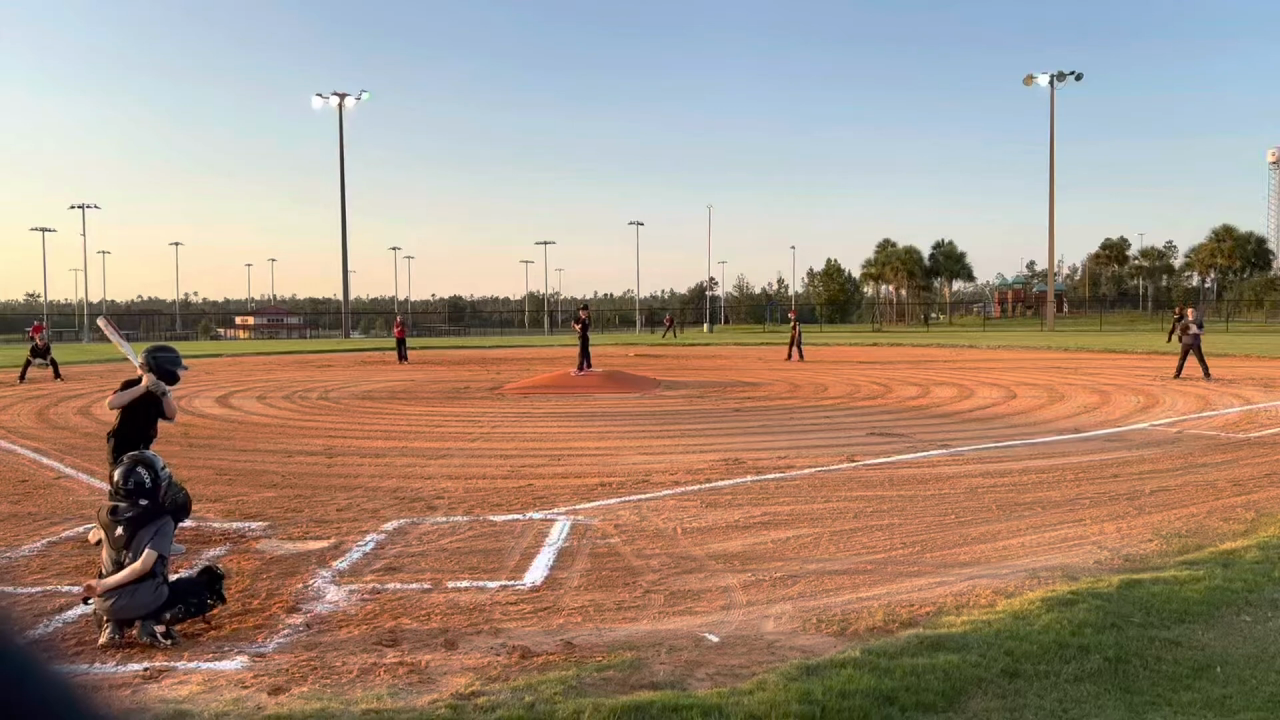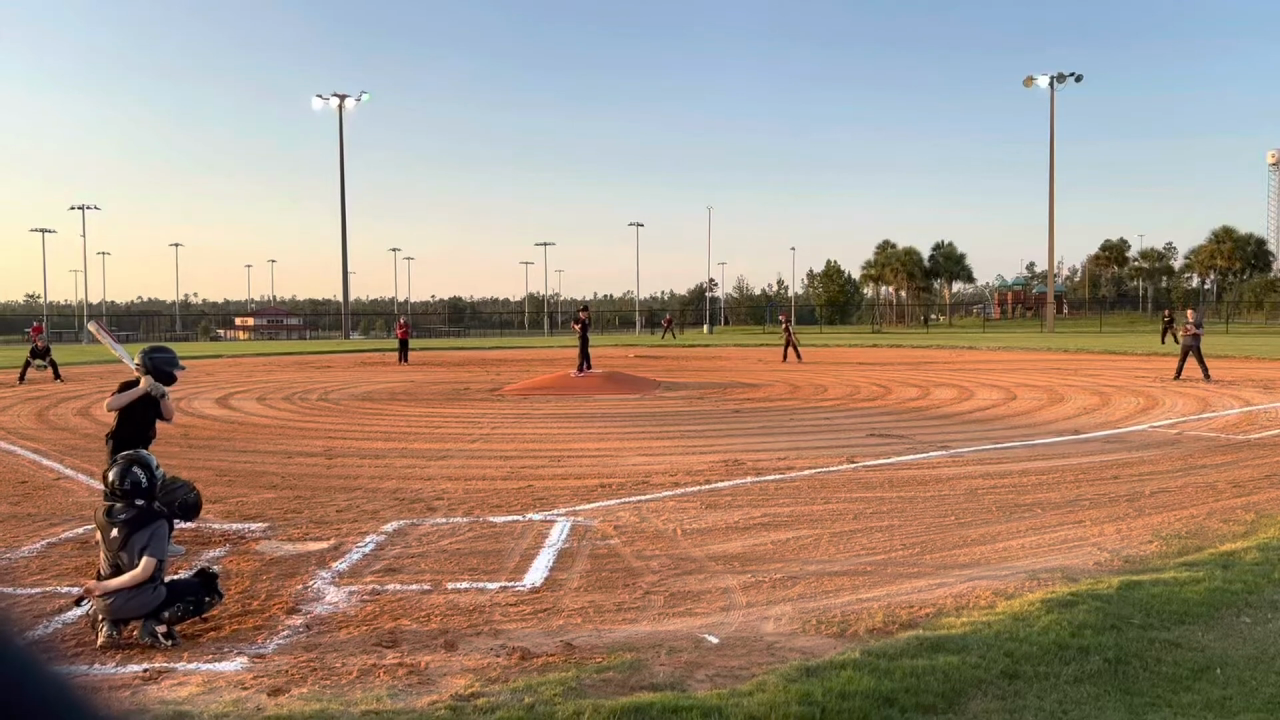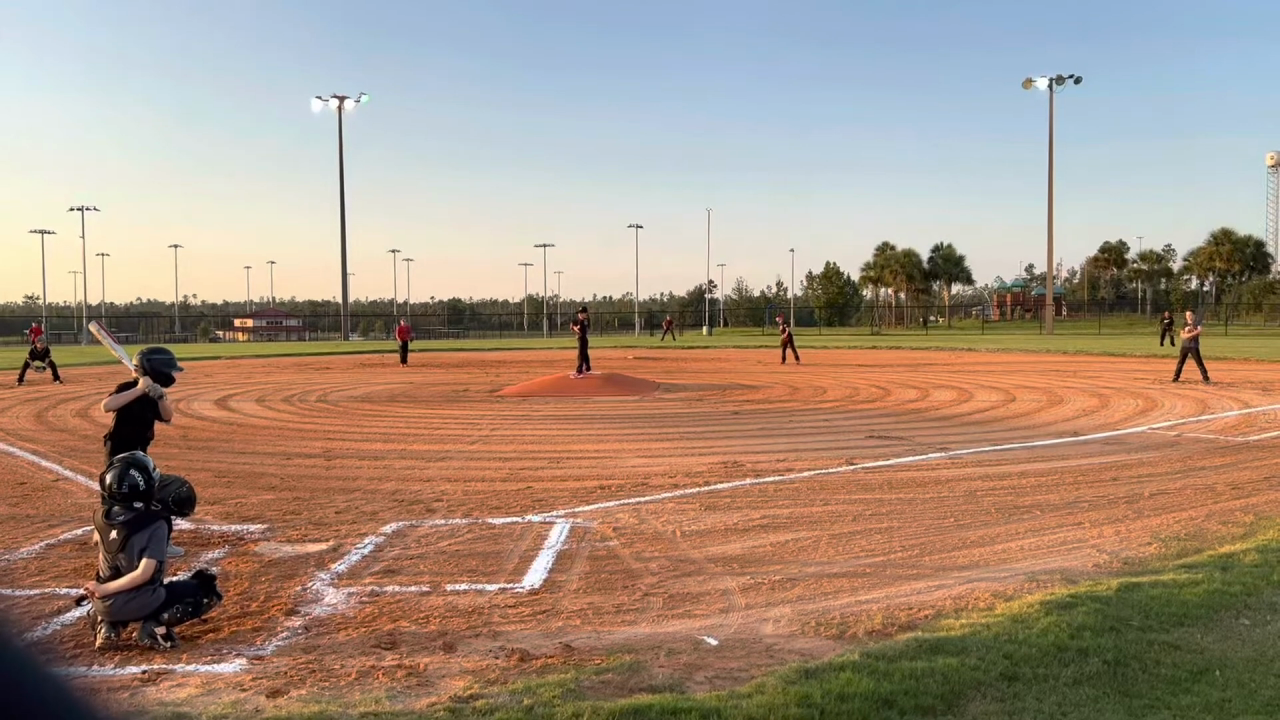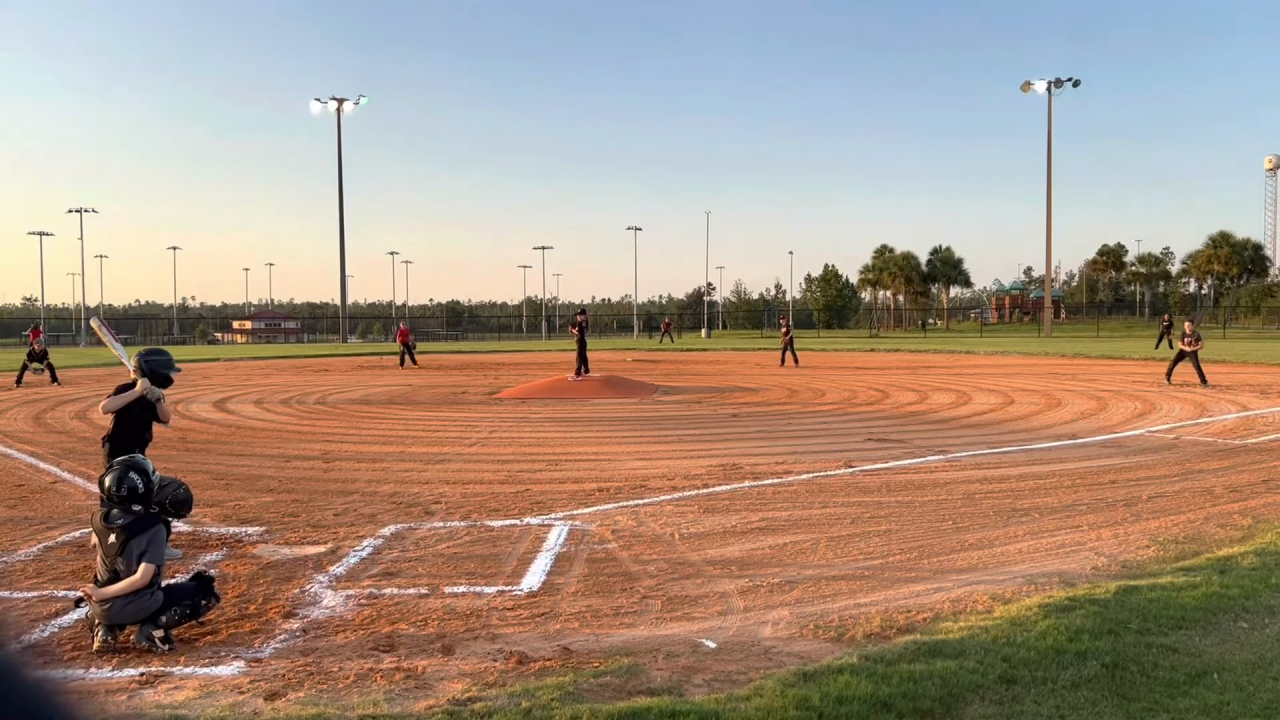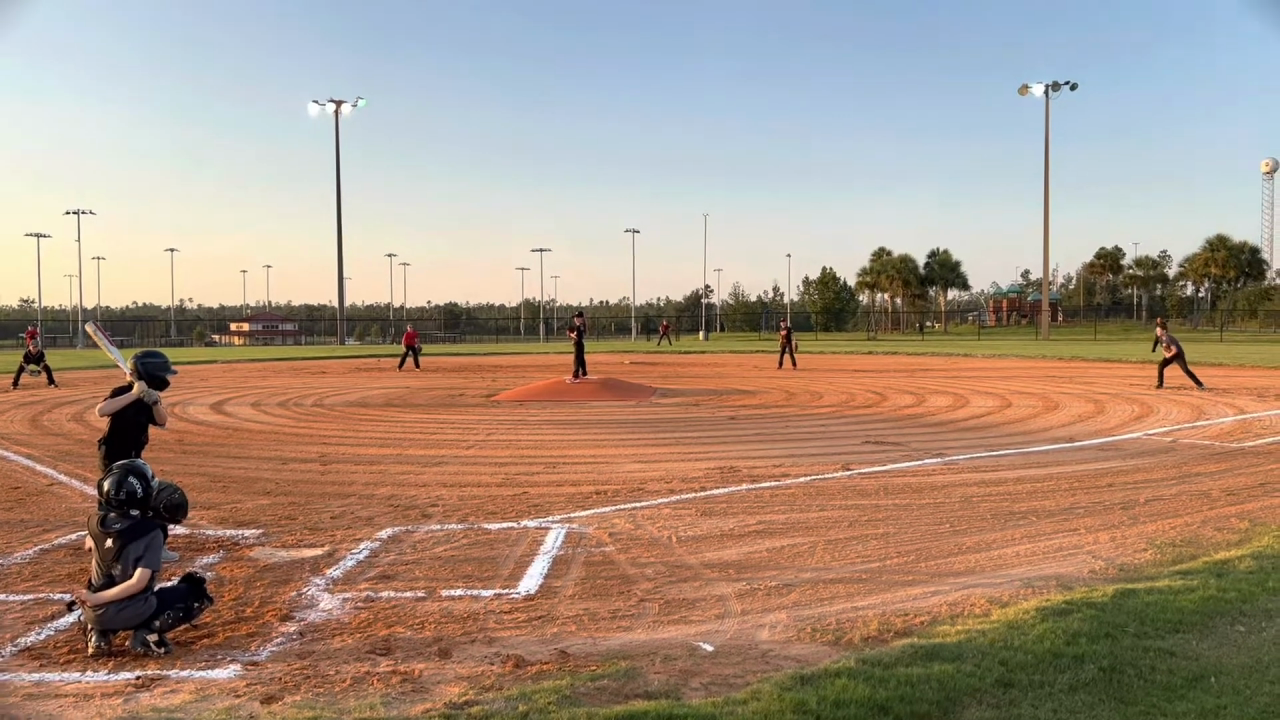
dt=0.4s
person 1, frame 1
left shoulder: (156, 390)
right shoulder: (132, 385)
left elbow: (171, 415)
right elbow: (112, 403)
left wrist: (164, 393)
right wrist: (142, 387)
left hip: (140, 450)
right hip: (123, 450)
person 1, frame 2
left shoulder: (155, 391)
right shoulder: (129, 387)
left elbow: (168, 417)
right elbow: (109, 406)
left wrist: (162, 395)
right wrist: (141, 389)
left hip: (139, 450)
right hip: (122, 451)
person 1, frame 3
left shoulder: (153, 392)
right shoulder: (128, 389)
left elbow: (167, 417)
right elbow: (106, 406)
left wrist: (161, 397)
right wrist: (139, 390)
left hip: (137, 452)
right hip: (120, 452)
person 1, frame 4
left shoulder: (153, 393)
right shoulder: (126, 390)
left elbow: (165, 419)
right elbow: (104, 408)
left wrist: (158, 400)
right wrist: (136, 392)
left hip: (136, 454)
right hip: (118, 455)
person 1, frame 5
left shoulder: (148, 396)
right shoulder: (122, 393)
left elbow: (162, 422)
right elbow: (101, 411)
left wrist: (155, 402)
right wrist: (134, 394)
left hip: (132, 457)
right hip: (114, 458)
person 2, frame 1
left shoulder: (106, 514)
right shoulder: (162, 521)
left elbow: (93, 538)
right elbow: (143, 565)
right wrist: (104, 585)
left hip: (108, 602)
right hip: (146, 602)
right knee: (212, 583)
left ankle: (114, 625)
right ankle: (157, 623)
person 2, frame 2
left shoulder: (103, 515)
right shoulder: (156, 523)
right elbow: (144, 572)
right wrist: (103, 587)
left hip: (107, 602)
right hip: (142, 603)
right knee: (208, 585)
left ankle: (110, 623)
right ankle: (157, 624)
person 2, frame 3
left shoulder: (101, 517)
right shoulder: (155, 524)
right elbow: (144, 574)
right wrist: (103, 589)
left hip: (105, 605)
right hip: (141, 605)
right knee: (207, 588)
left ankle: (110, 625)
right ankle: (156, 626)
person 2, frame 4
left shoulder: (100, 519)
right shoulder: (154, 528)
right elbow: (142, 578)
right wrist: (101, 593)
left hip: (103, 608)
right hip: (138, 609)
right knee: (205, 590)
left ankle: (106, 628)
right ankle: (154, 629)
person 2, frame 5
left shoulder: (96, 523)
right shoulder: (151, 533)
right elbow: (138, 583)
right wrist: (96, 599)
left hip: (95, 614)
right hip: (131, 615)
right knee: (196, 591)
left ankle: (100, 633)
right ankle: (149, 634)
